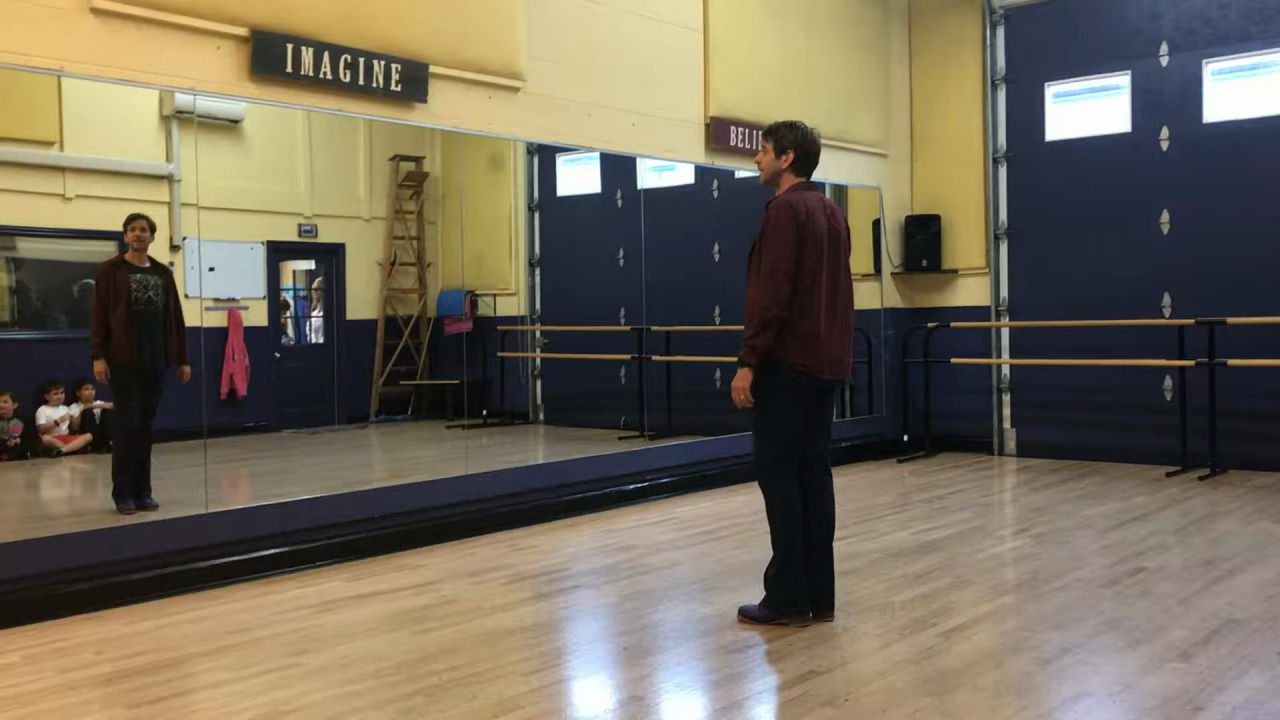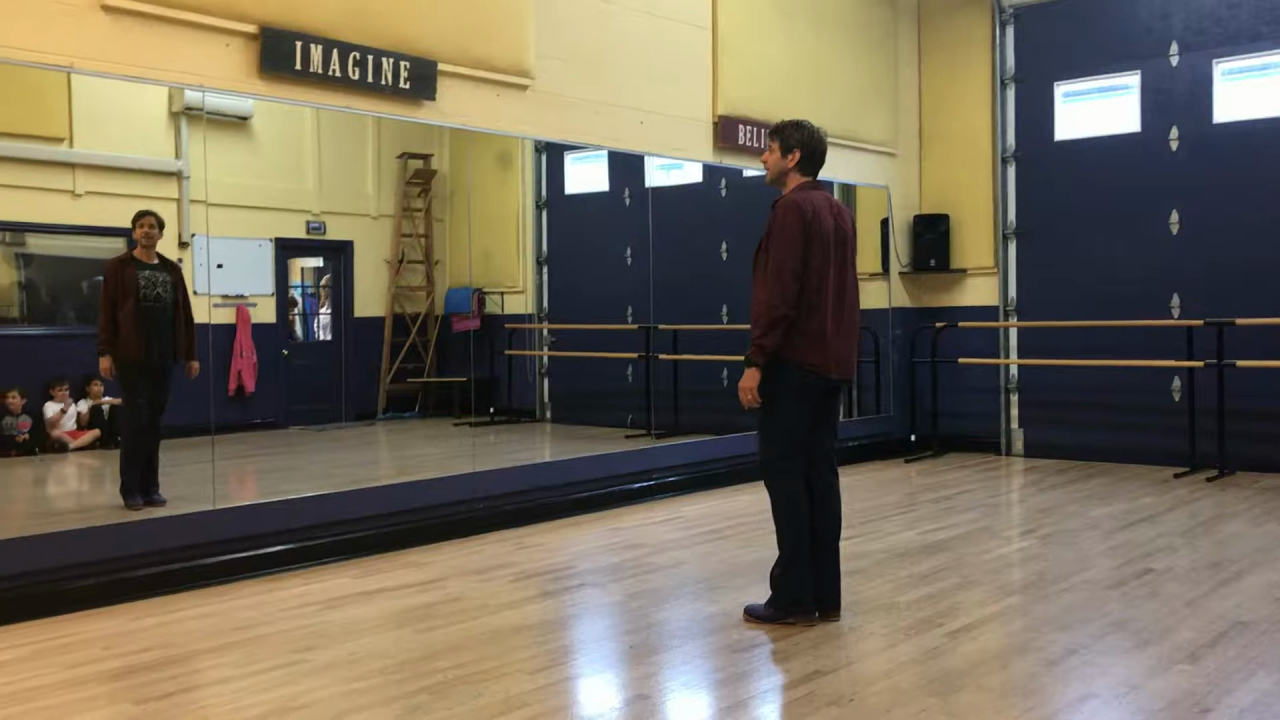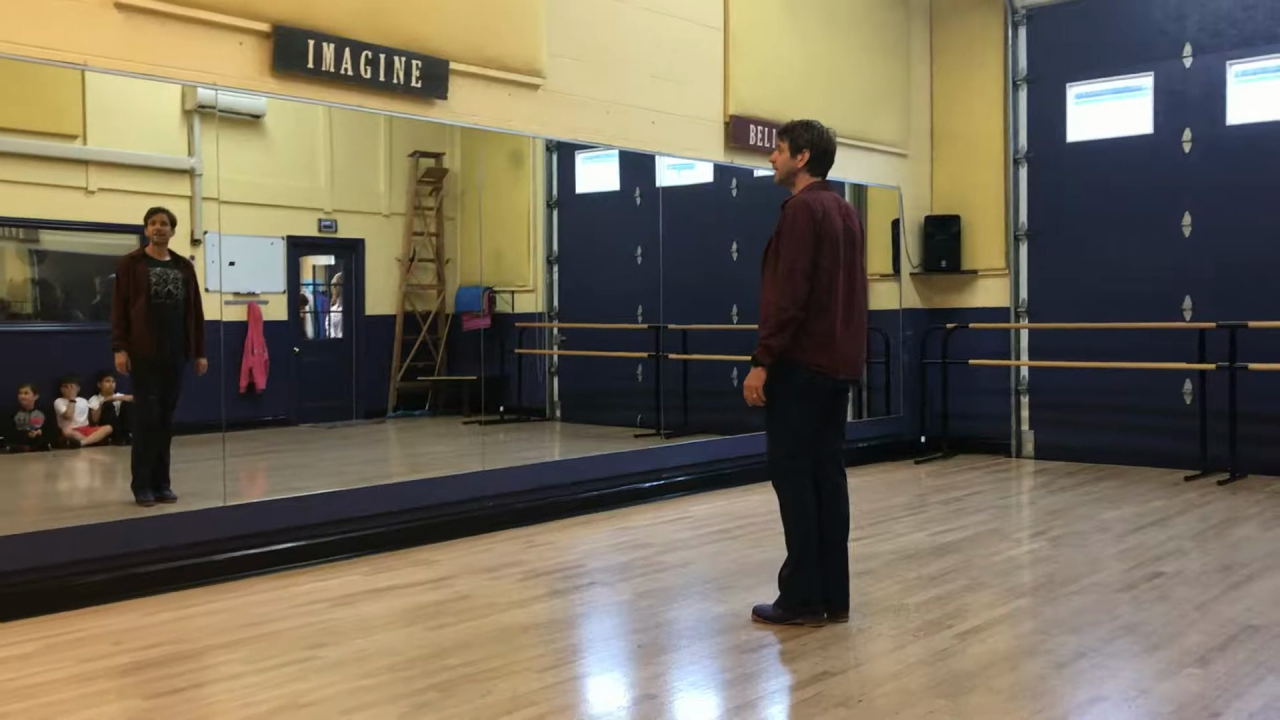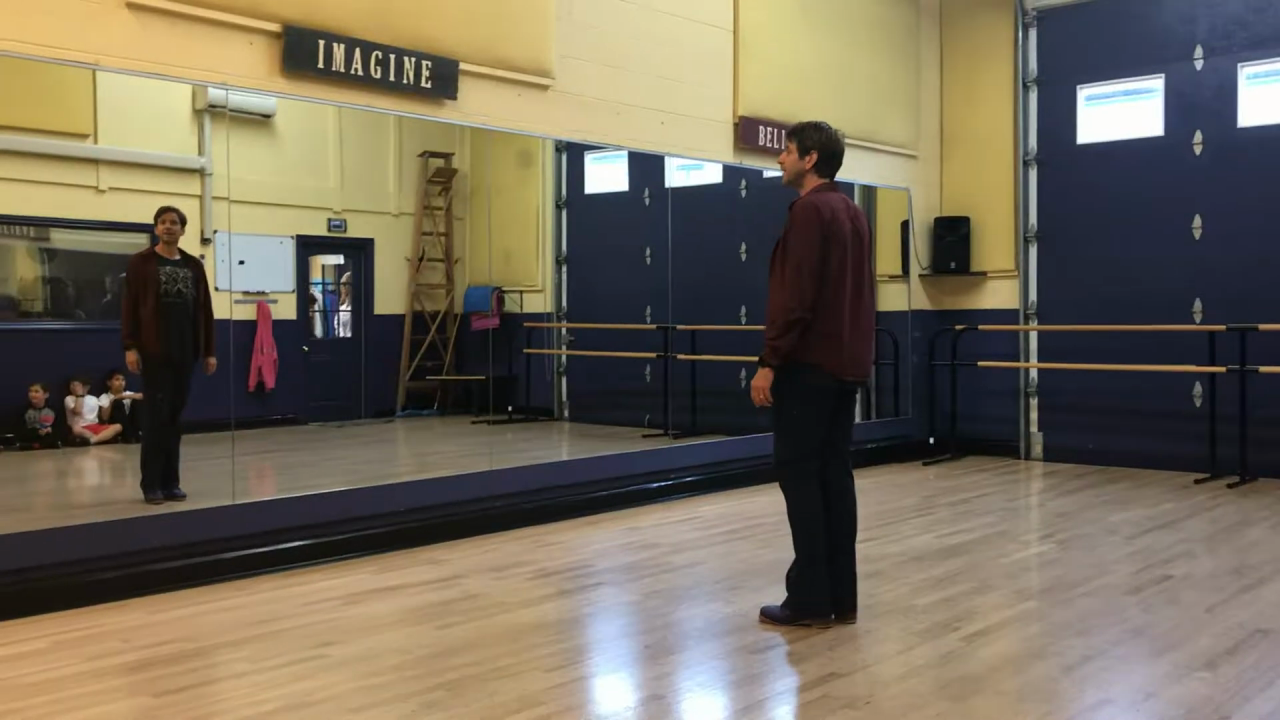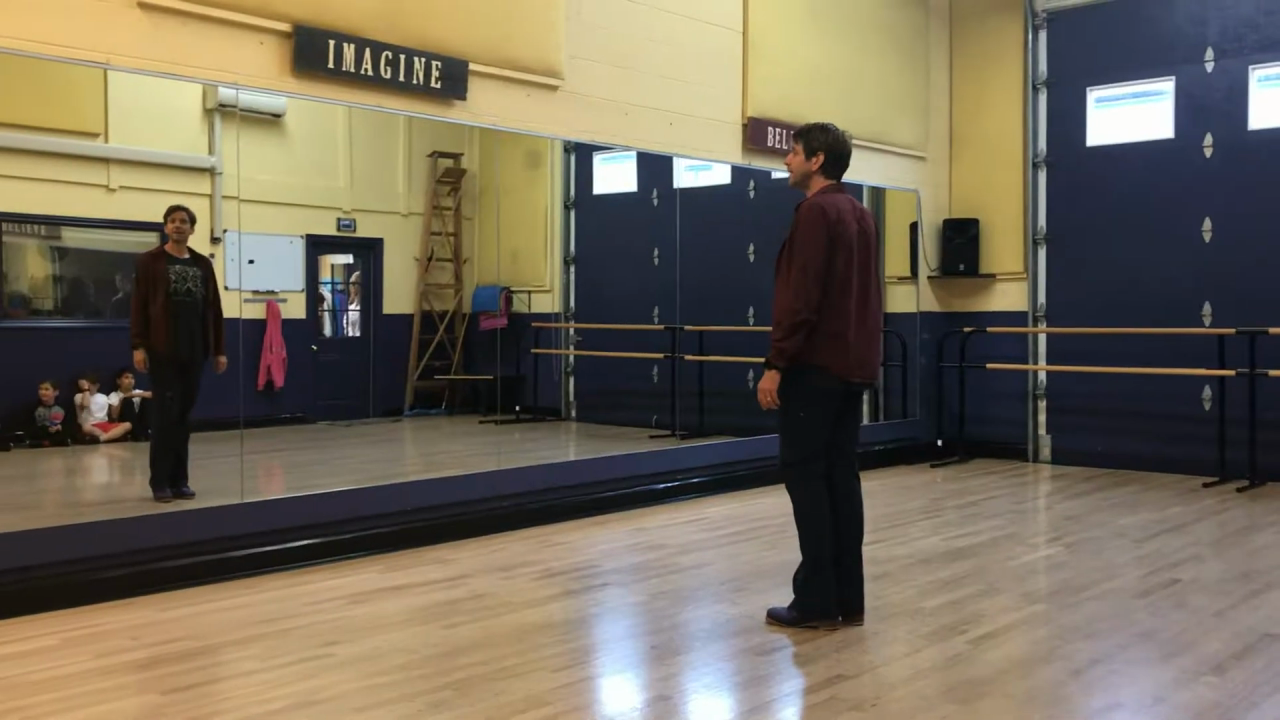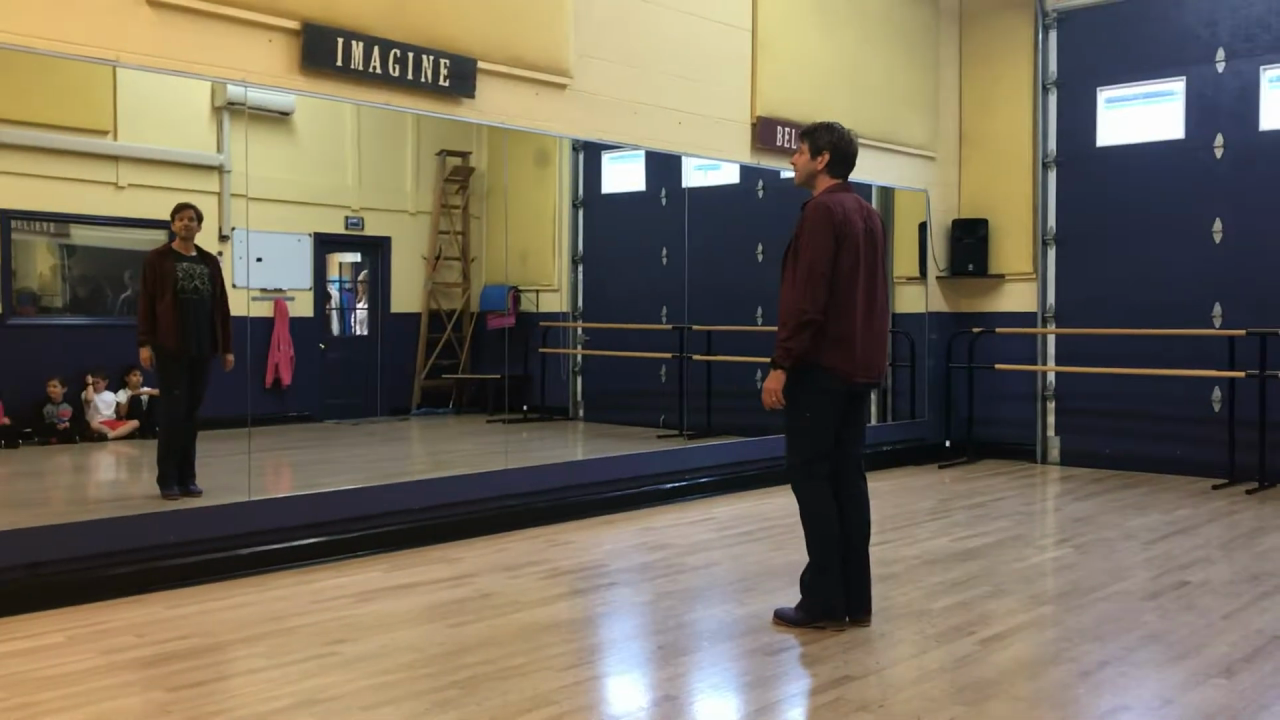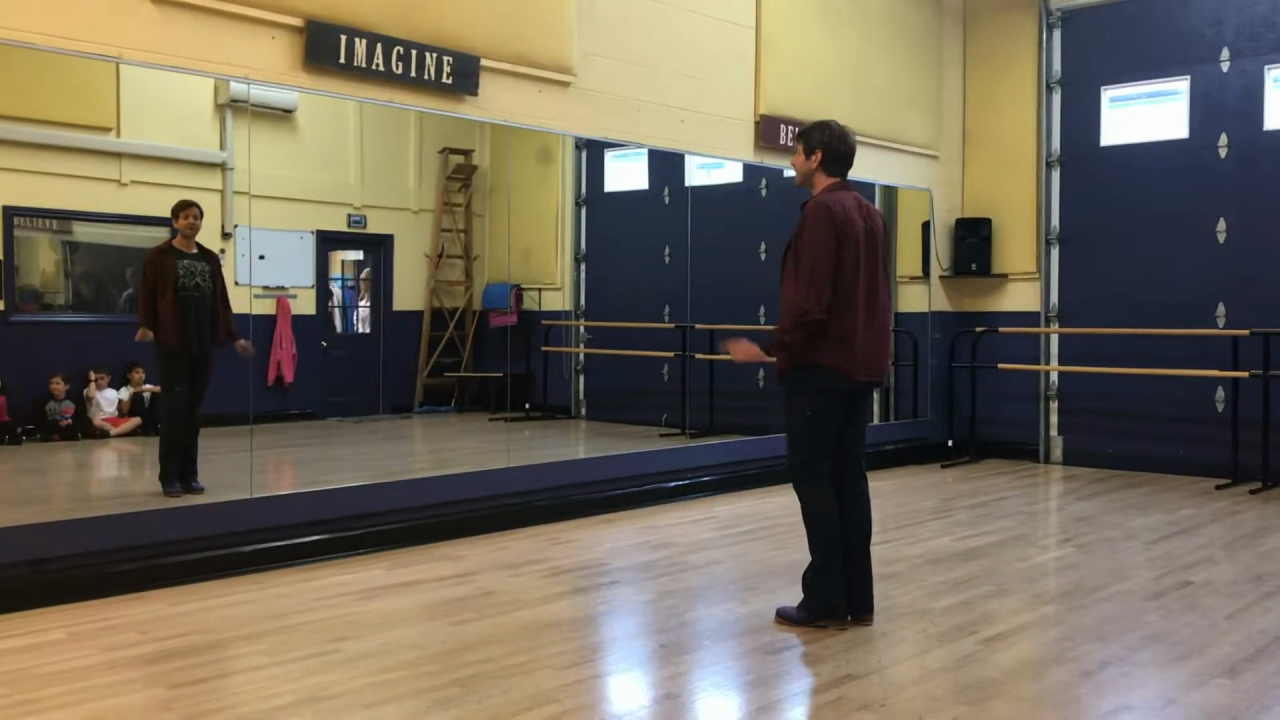
dt=0.2s
person 1, frame 1
left shoulder: (785, 209)
right shoulder: (833, 213)
left elbow: (772, 294)
left wrist: (748, 362)
left hip: (787, 364)
right hip: (825, 364)
left knee: (778, 473)
right knee: (814, 473)
left ankle: (788, 597)
right ankle: (819, 595)
person 1, frame 2
left shoulder: (792, 208)
right shoulder: (839, 212)
left elbow: (779, 295)
left wrist: (755, 362)
left hip: (793, 364)
right hip: (831, 363)
left knee: (784, 473)
right knee: (820, 472)
left ankle: (794, 598)
right ankle: (825, 594)
person 1, frame 3
left shoulder: (802, 209)
right shoulder: (846, 213)
left elbow: (788, 296)
left wrist: (762, 361)
left hip: (801, 364)
right hip: (839, 363)
left knee: (792, 474)
right knee: (828, 473)
left ankle: (802, 598)
right ankle: (834, 595)
person 1, frame 4
left shoulder: (809, 210)
right shoulder: (854, 213)
left elbow: (795, 296)
left wrist: (769, 362)
left hip: (809, 365)
right hip: (847, 364)
left knee: (799, 475)
right knee: (835, 474)
left ankle: (810, 598)
right ankle: (841, 596)
person 1, frame 5
left shoulder: (815, 211)
right shoulder: (861, 215)
left elbow: (801, 299)
left wrist: (775, 364)
left hip: (815, 367)
right hip: (853, 366)
left knee: (805, 476)
right knee: (841, 476)
left ankle: (817, 601)
right ankle: (848, 599)
person 1, frame 6
left shoulder: (821, 211)
right shoulder: (869, 215)
left elbow: (807, 299)
left wrist: (780, 364)
left hip: (821, 367)
right hip: (860, 366)
left knee: (811, 477)
right knee: (847, 476)
left ankle: (823, 602)
right ankle: (856, 599)
person 1, frame 7
left shoulder: (822, 210)
right shoulder: (870, 213)
left elbow: (812, 298)
left wrist: (769, 348)
left hip: (820, 365)
right hip: (861, 366)
left knee: (813, 476)
right knee: (848, 475)
left ankle: (826, 601)
right ankle: (857, 598)
person 2, frame 1
left shoulder: (163, 273)
right shoulder: (111, 270)
left elbow: (175, 318)
right elbow: (99, 316)
left wrist: (182, 359)
right wrist: (98, 356)
left hip: (155, 361)
right hip: (123, 361)
left knee: (145, 426)
right knee: (126, 424)
left ankle: (142, 491)
right ankle: (123, 493)
person 2, frame 2
left shoulder: (172, 270)
right shoulder: (118, 267)
left elbow: (184, 314)
right elbow: (107, 313)
left wrist: (191, 354)
right wrist: (105, 352)
left hip: (164, 357)
right hip: (132, 357)
left knee: (154, 422)
right knee: (135, 421)
left ankle: (150, 487)
right ankle: (131, 489)
person 2, frame 3
left shoulder: (184, 267)
right shoulder: (131, 264)
left elbow: (195, 311)
right elbow: (120, 309)
left wrist: (200, 351)
right wrist: (119, 348)
left hip: (175, 354)
right hip: (144, 354)
left knee: (165, 418)
right knee: (146, 417)
left ankle: (161, 483)
right ankle: (142, 485)
person 2, frame 4
left shoulder: (194, 266)
right shoulder: (141, 263)
left elbow: (204, 311)
right elbow: (130, 308)
left wrist: (209, 351)
right wrist: (130, 346)
left hip: (185, 352)
right hip: (154, 352)
left knee: (175, 417)
right knee: (156, 416)
left ankle: (171, 482)
right ankle: (151, 483)
person 2, frame 5
left shoulder: (203, 264)
right shoulder: (150, 261)
left elbow: (214, 309)
right elbow: (139, 307)
left wrist: (219, 349)
right wrist: (138, 346)
left hip: (195, 351)
right hip: (163, 351)
left knee: (184, 415)
right knee: (165, 414)
left ankle: (179, 480)
right ankle: (160, 481)
person 2, frame 6
left shoulder: (210, 262)
right shoulder: (157, 259)
left elbow: (221, 307)
right elbow: (146, 304)
left wrist: (226, 347)
right wrist: (145, 343)
left hip: (202, 349)
right hip: (170, 349)
left knee: (191, 413)
right knee: (172, 412)
left ankle: (187, 477)
right ankle: (168, 479)
person 2, frame 7
left shoulder: (210, 259)
right shoulder: (159, 256)
left elbow: (221, 302)
right elbow: (146, 298)
left wrist: (234, 337)
right wrist: (146, 327)
left hip: (203, 345)
right hip: (172, 345)
left knee: (193, 410)
right knee: (174, 409)
left ankle: (188, 474)
right ankle: (169, 476)
